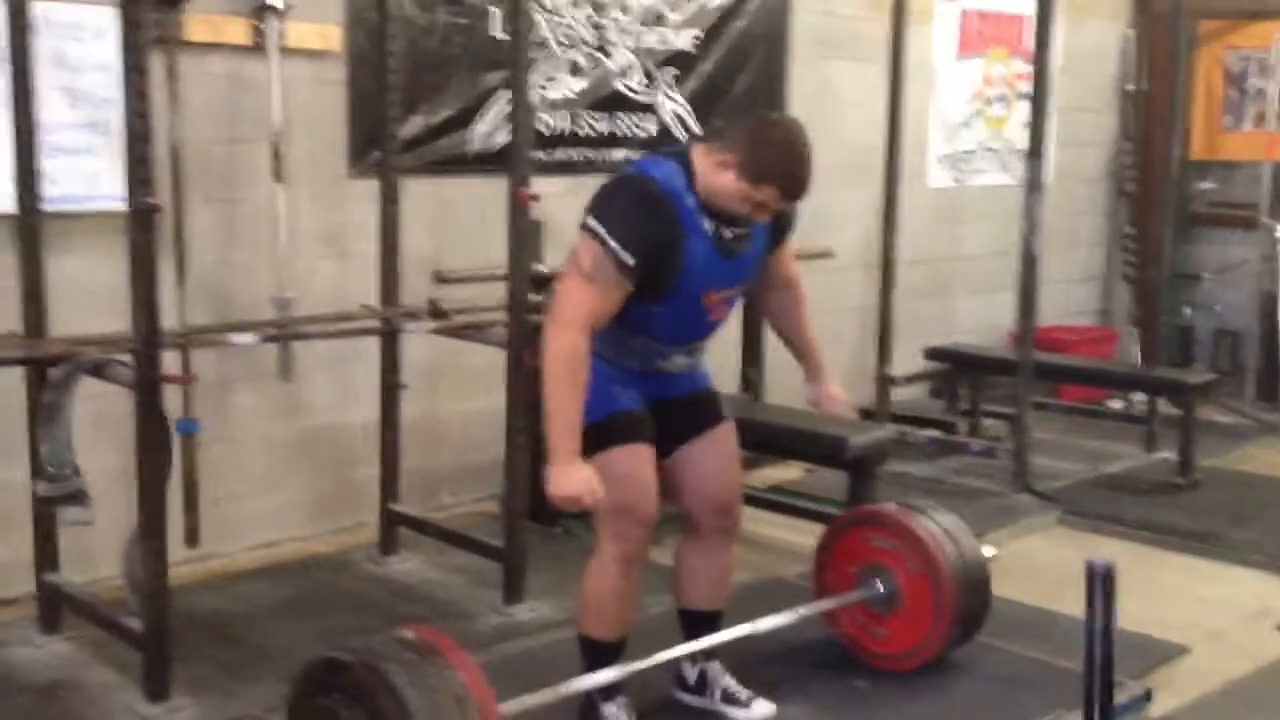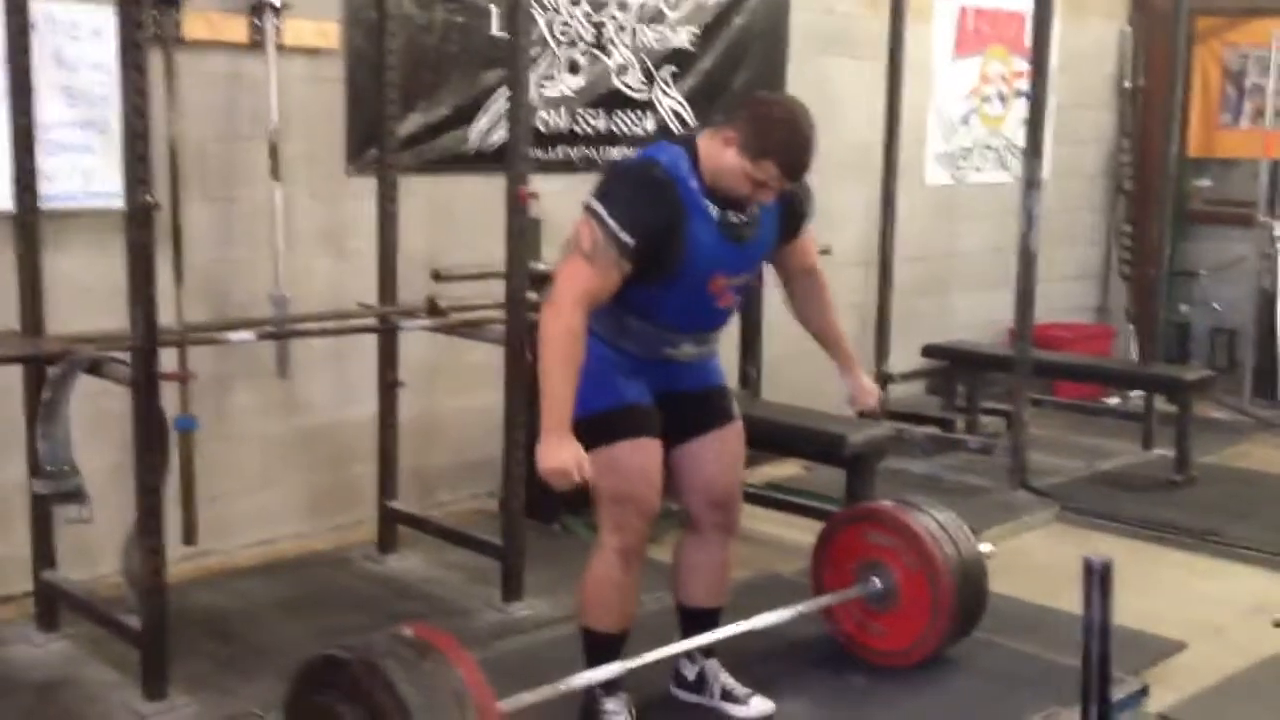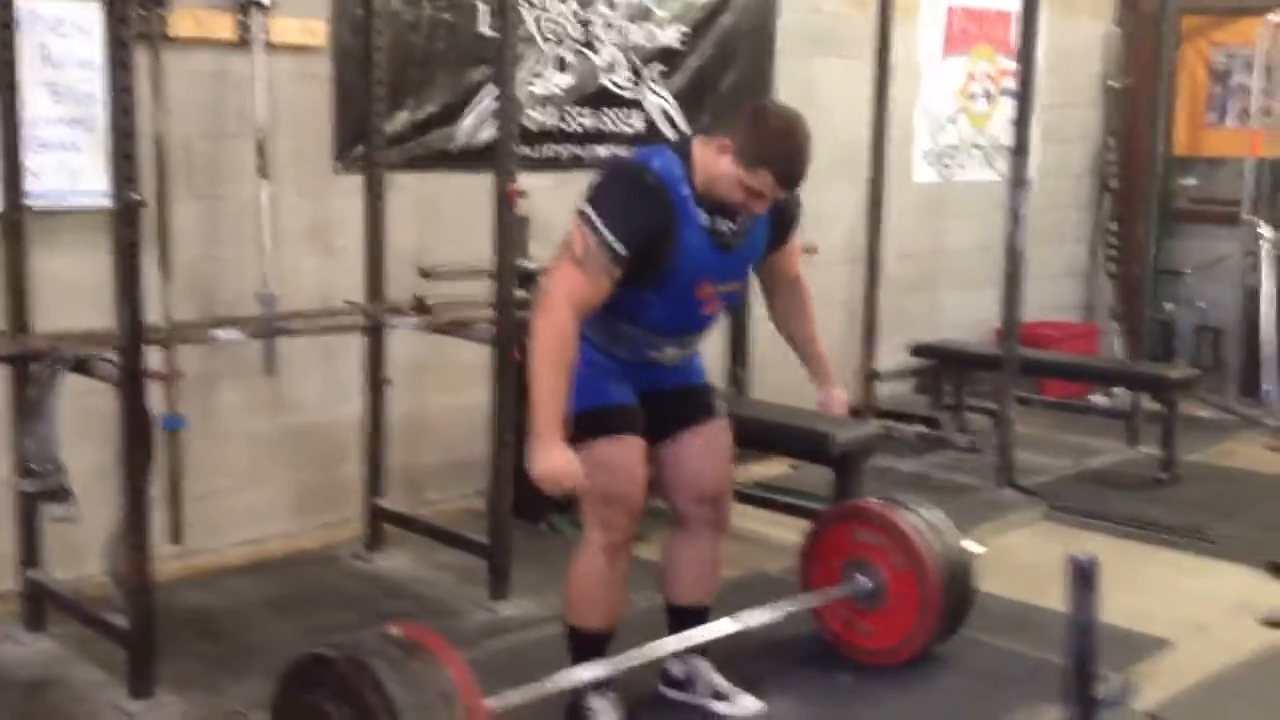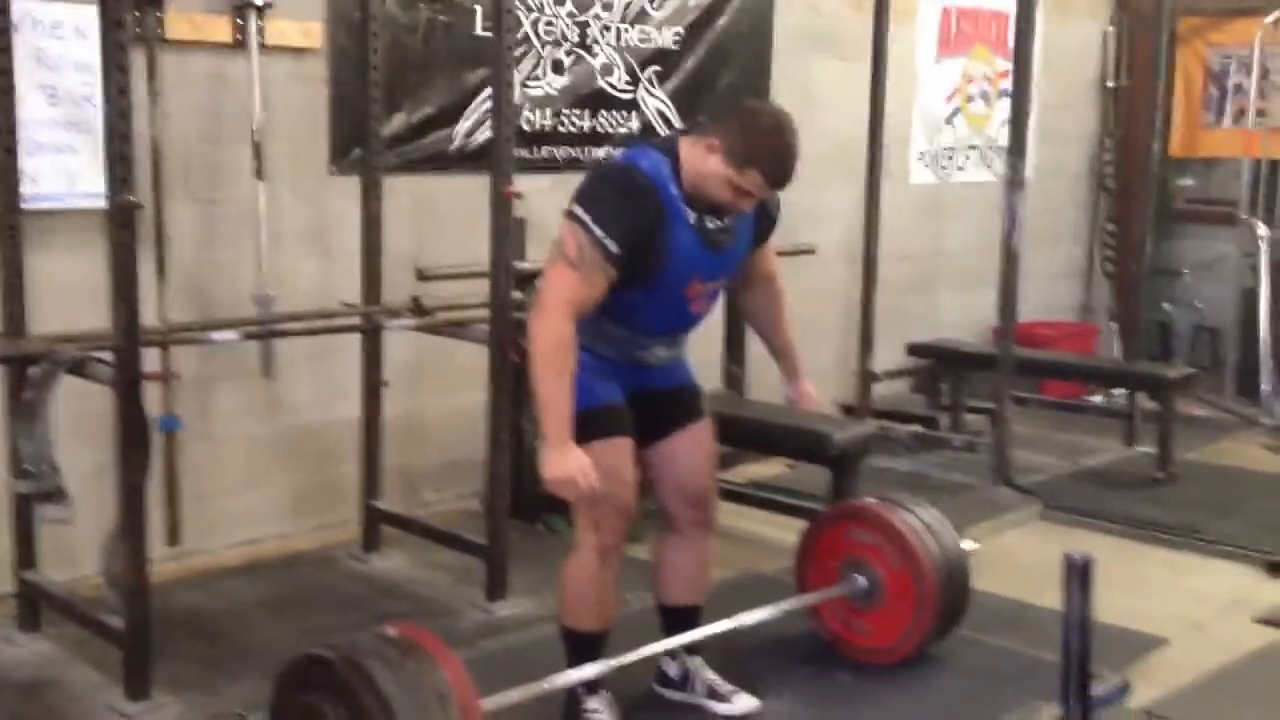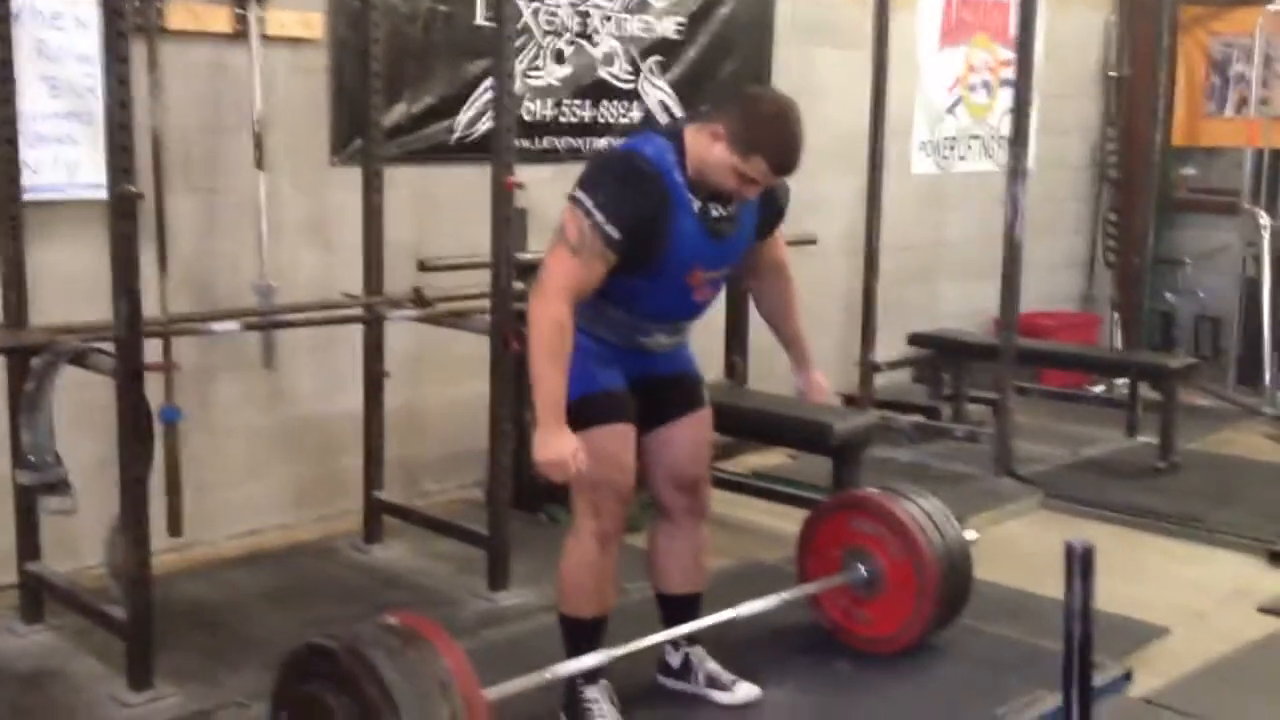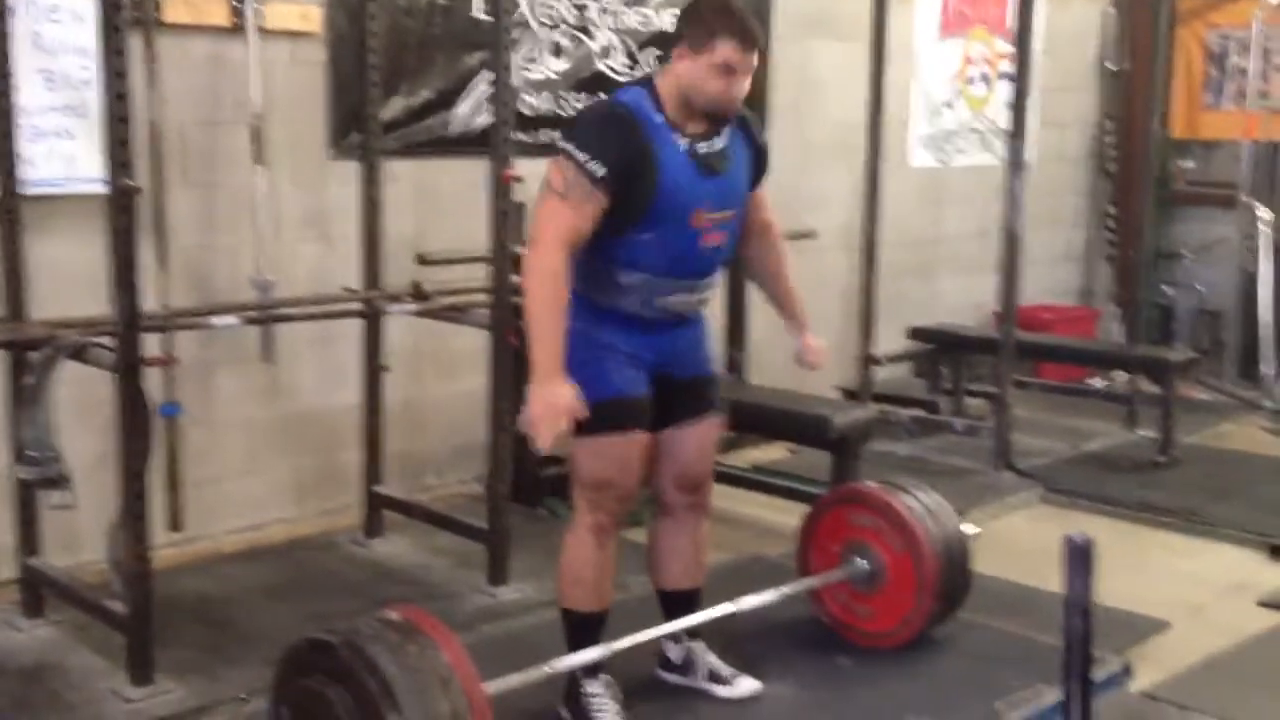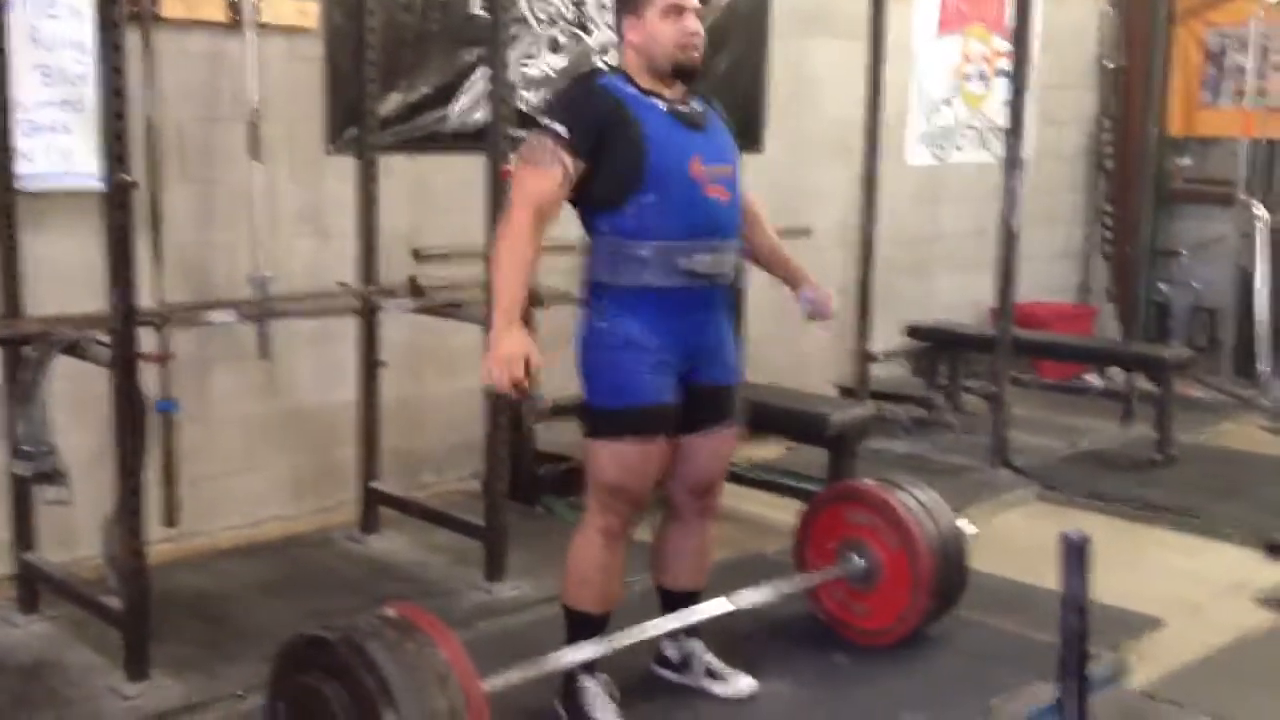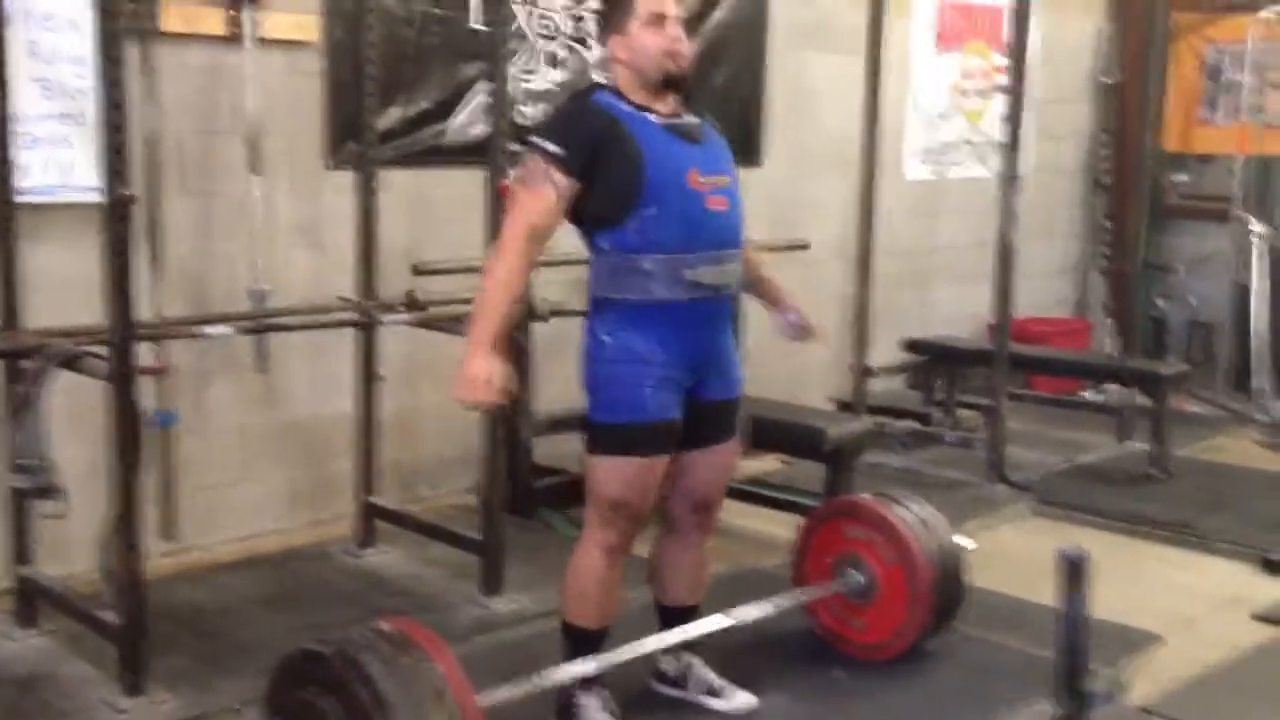
dt=0.3s
person 1, frame 1
left shoulder: (766, 206)
right shoulder: (642, 204)
left elbow: (779, 285)
right elbow: (568, 326)
left wrist: (816, 373)
right wrist: (565, 458)
left hip: (676, 370)
right hip: (602, 371)
left knee: (718, 516)
right knee: (628, 533)
left ankle: (698, 670)
person 1, frame 2
left shoulder: (780, 195)
right shoulder: (647, 188)
left elbow: (803, 277)
right elbow: (566, 304)
left wrist: (849, 368)
right wrist: (555, 433)
left hip: (689, 363)
right hip: (613, 362)
left knee: (717, 514)
right knee: (629, 528)
left ankle: (697, 667)
person 1, frame 3
left shoulder: (769, 204)
right shoulder: (639, 193)
left elbow: (786, 287)
right elbow: (557, 308)
left wrist: (824, 379)
right wrist: (548, 438)
left hip: (672, 362)
right hip: (598, 362)
left knee: (706, 509)
right knee: (614, 524)
left ankle: (684, 665)
person 1, frame 4
left shoulder: (753, 203)
right shoulder: (629, 194)
left elbow: (759, 284)
right elbow: (553, 312)
left wrist: (794, 375)
right wrist: (557, 442)
left hip: (660, 361)
right hip: (587, 362)
left knee: (694, 510)
right knee: (606, 526)
left ankle: (681, 665)
person 1, frame 5
left shoulder: (759, 193)
right shoulder: (631, 180)
left elbow: (769, 274)
right elbow: (553, 297)
left wrist: (803, 364)
right wrist: (550, 425)
left hip: (662, 349)
right hip: (590, 349)
left knee: (687, 498)
right knee: (603, 511)
left ankle: (681, 654)
person 1, frame 6
left shoulder: (742, 137)
right shoulder: (613, 130)
left elbow: (758, 235)
right elbow: (548, 248)
left wrist: (798, 324)
right wrist: (548, 377)
left hip: (681, 336)
right hip: (605, 340)
left knee: (688, 495)
right knee: (602, 510)
left ankle: (682, 647)
person 1, frame 7
left shoulder: (710, 114)
right shoulder: (595, 106)
left elbow: (742, 215)
right elbow: (527, 212)
left wrist: (801, 281)
right wrist: (508, 325)
left hip: (712, 330)
right hip: (635, 333)
left knee: (697, 499)
right knee: (614, 510)
left ankle: (680, 647)
person 1, frame 8
left shoulder: (702, 128)
right shoulder: (588, 124)
right elbow: (522, 235)
left wrist: (779, 302)
right wrist: (483, 346)
left hip: (715, 346)
right hip: (637, 347)
left knee: (696, 514)
right knee: (615, 524)
left ankle: (678, 660)
